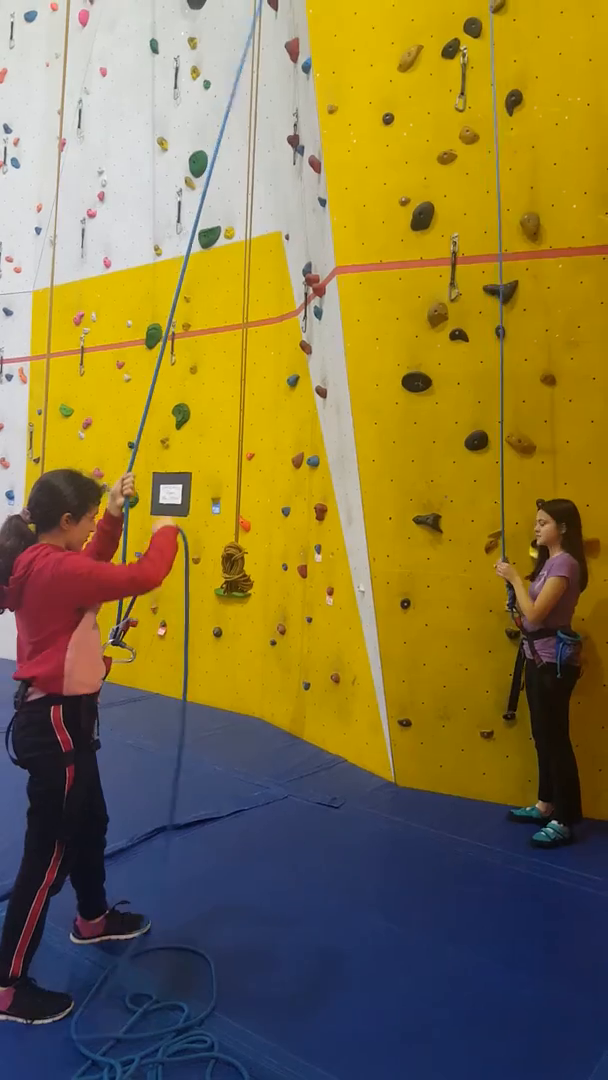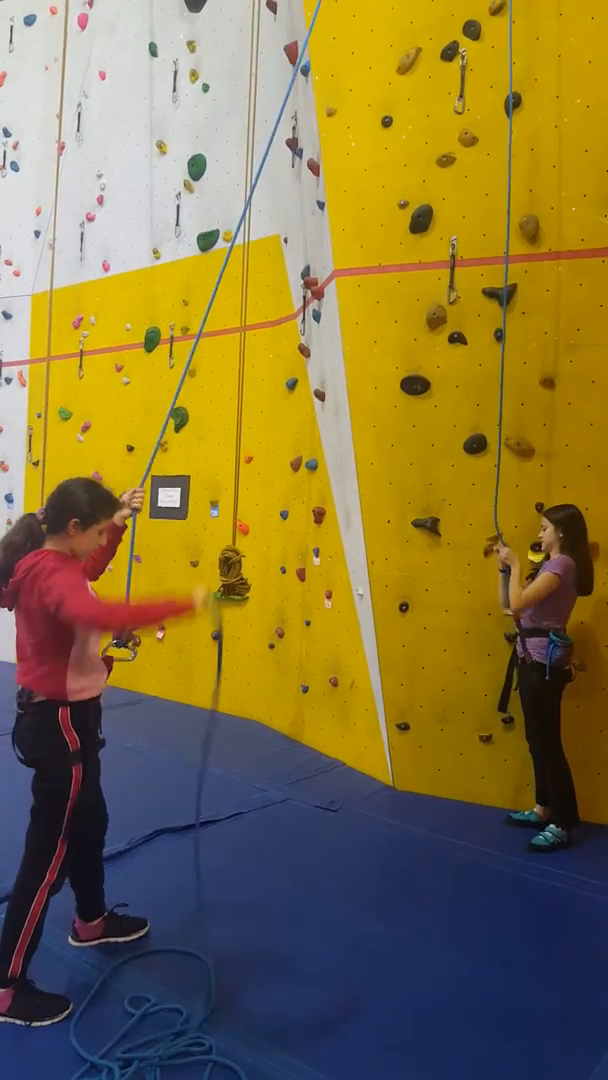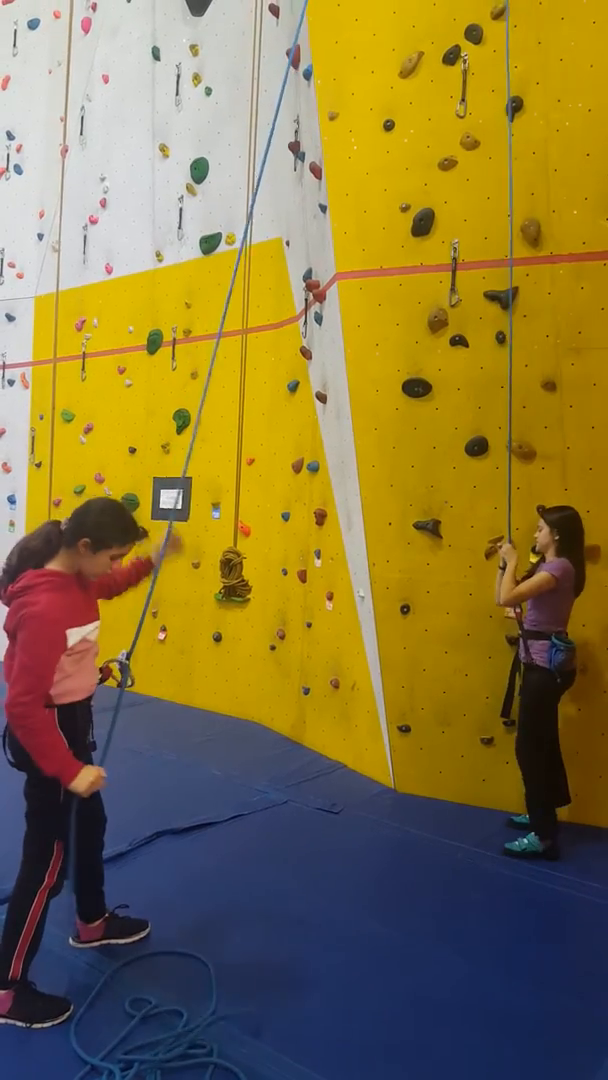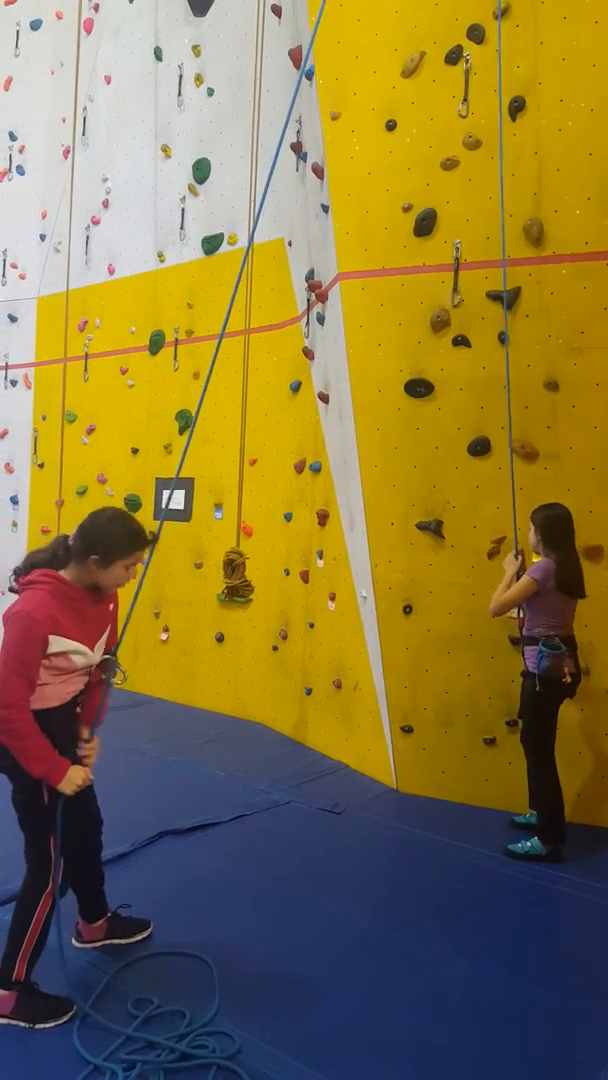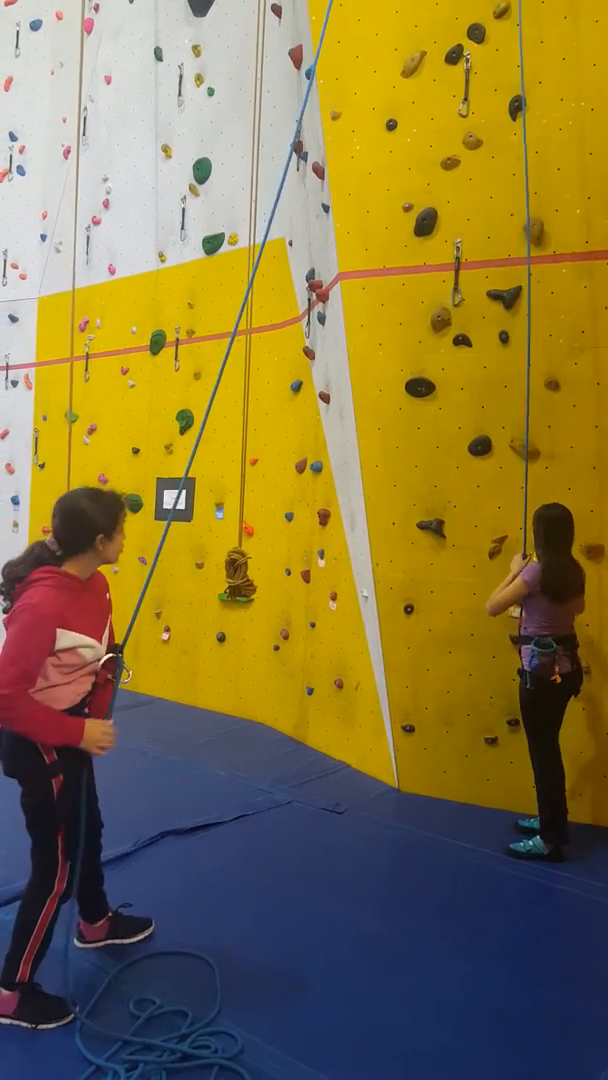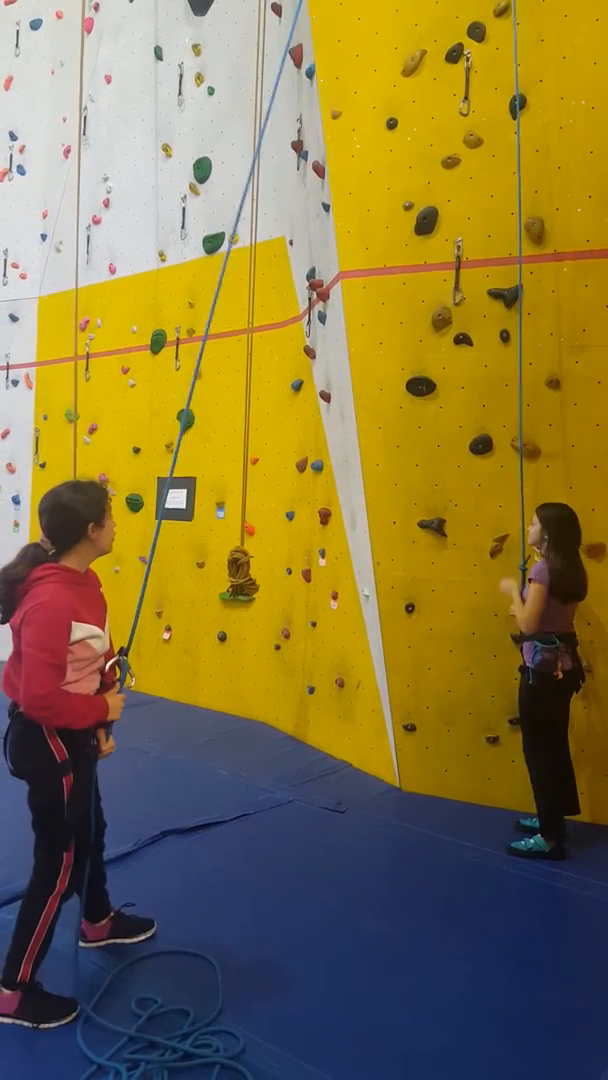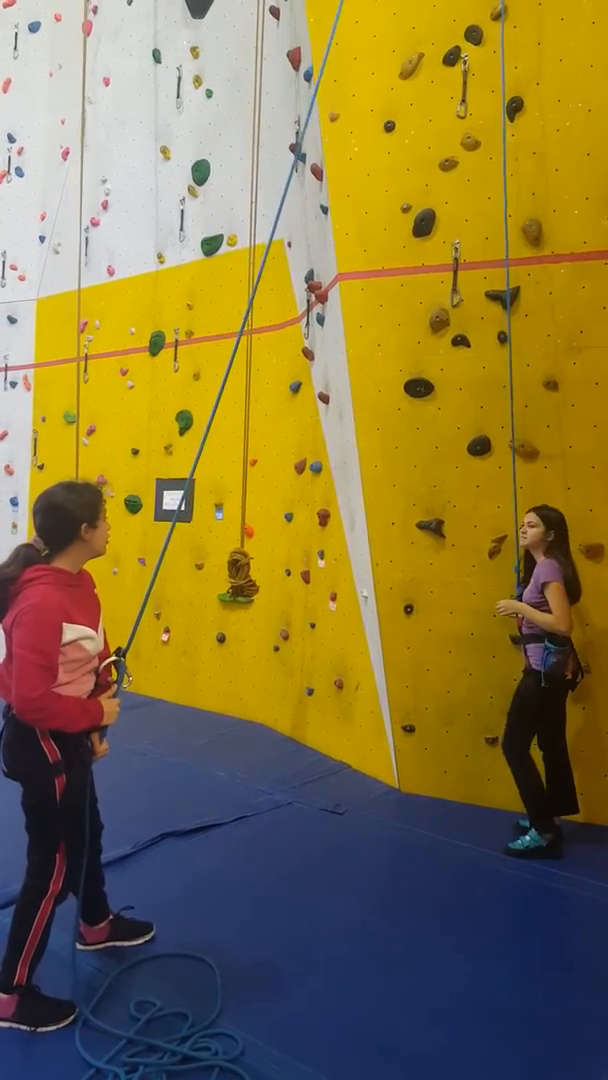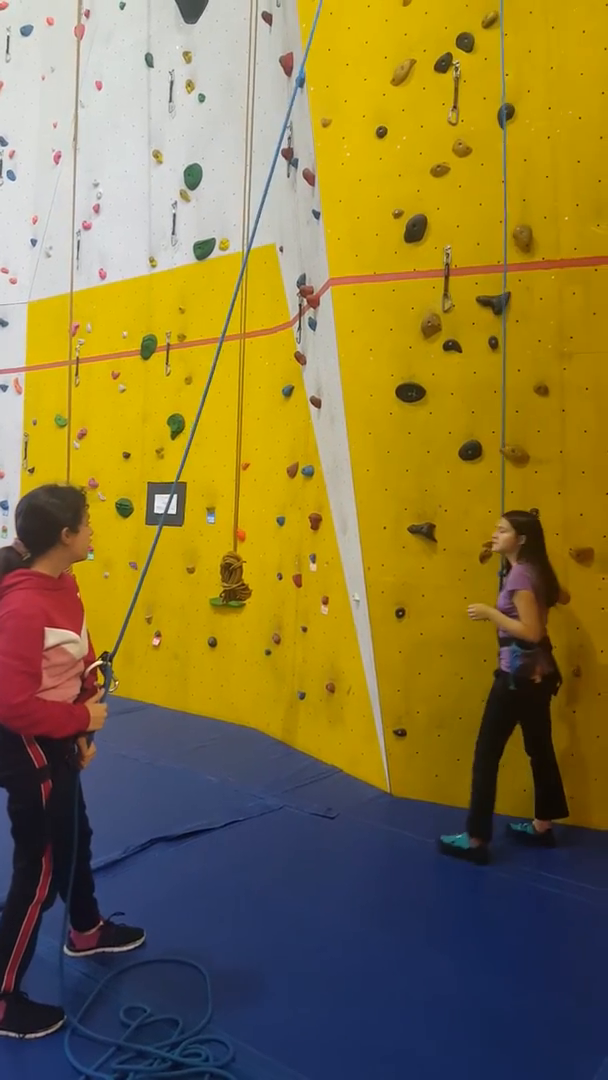
dt=0.4s
person 1, frame 1
right shoulder: (53, 570)
left elbow: (92, 563)
right elbow: (142, 576)
left wrist: (115, 512)
right wrist: (167, 533)
left hip: (62, 716)
right hip: (55, 724)
left knee: (89, 822)
right knee: (48, 852)
left ankle: (93, 918)
person 1, frame 2
left shoulder: (45, 564)
right shoulder: (54, 577)
left elbow: (89, 565)
right elbow: (102, 614)
left wrist: (116, 520)
right wrist: (183, 605)
left hip: (63, 720)
right hip: (59, 726)
left knee: (90, 823)
right knee: (49, 854)
left ankle: (92, 921)
person 1, frame 3
left shoulder: (74, 577)
right shoulder: (43, 608)
left elbow: (108, 584)
left wrist: (152, 562)
right wrist: (68, 769)
left hip: (70, 723)
right hip: (48, 734)
left knee: (89, 826)
right knee: (47, 857)
left ankle: (93, 921)
person 1, frame 4
left shoulder: (102, 596)
left wrist: (86, 728)
right wrist: (55, 770)
left hip: (63, 726)
left knee: (85, 828)
right knee: (50, 861)
left ankle: (95, 922)
person 1, frame 5
left shoulder: (92, 585)
left wrist: (93, 726)
right wrist: (80, 732)
left hip: (70, 734)
left knee: (86, 831)
right knee: (56, 863)
left ankle: (96, 923)
person 1, frame 6
left shoulder: (82, 581)
right shoulder: (51, 601)
left wrist: (100, 722)
right wrist: (103, 710)
left hip: (73, 735)
right hip: (46, 741)
left knee: (90, 832)
right knee: (59, 861)
left ankle: (99, 922)
person 1, frame 7
left shoulder: (77, 582)
left wrist: (95, 724)
right wrist: (96, 714)
left hip: (68, 737)
left knee: (86, 833)
right knee: (52, 864)
left ankle: (97, 925)
person 1, frame 8
left shoulder: (62, 585)
left wrist: (84, 730)
right wrist: (82, 718)
left hip: (56, 742)
left knee: (74, 839)
left ankle: (87, 931)
person 2, frame 1
left shoulder: (565, 563)
right shoulder: (549, 561)
left elbow: (535, 613)
right elbow: (528, 611)
left wrist: (515, 579)
right wrist: (513, 579)
left hip: (554, 661)
right hip: (539, 658)
left knee: (555, 739)
right knee: (543, 737)
left ankle: (565, 821)
right ankle: (546, 806)
person 2, frame 2
left shoulder: (562, 565)
right shoulder: (552, 565)
left elbow: (517, 604)
right elbow: (514, 604)
left wrist: (514, 565)
right wrist: (507, 567)
left hip: (544, 662)
right hip: (535, 659)
left knee: (546, 743)
right knee: (539, 740)
left ankle: (563, 824)
right ankle: (544, 809)
person 2, frame 3
left shoulder: (559, 567)
right shoulder: (548, 566)
left elbow: (506, 598)
right elbow: (508, 597)
left wrist: (512, 562)
right wrist: (505, 563)
left hip: (546, 665)
right hip: (541, 662)
left knee: (528, 747)
right knee: (543, 742)
left ankle: (543, 835)
right ankle: (543, 813)
person 2, frame 4
left shoulder: (544, 568)
right shoulder: (567, 568)
left elbow: (496, 607)
left wrist: (510, 572)
right wrist: (521, 574)
left hip: (545, 667)
right hip: (560, 665)
left knee: (539, 749)
right knee: (535, 741)
left ankle: (549, 840)
right ankle: (542, 813)
person 2, frame 5
left shoulder: (536, 570)
right shoulder: (573, 571)
left elbow: (492, 607)
left wrist: (514, 571)
left hip: (541, 668)
right hip: (564, 666)
left knee: (542, 751)
right knee: (547, 746)
left ankle: (550, 839)
right ankle: (552, 820)
person 2, frame 6
left shoulder: (543, 568)
right shoulder: (568, 568)
left elbow: (527, 625)
left wrist: (513, 593)
left hip: (542, 666)
right hip: (563, 664)
left knee: (536, 750)
right knee: (554, 745)
left ankle: (550, 838)
right ankle: (552, 818)
person 2, frame 7
left shoulder: (548, 568)
right shoulder: (543, 566)
left elbow: (563, 624)
right elbow: (561, 607)
left wrist: (519, 607)
right wrist: (524, 604)
left hip: (546, 668)
right hip: (553, 668)
left knee: (514, 744)
right knee: (552, 744)
left ankle: (543, 830)
right ankle: (550, 820)
person 2, frame 8
left shoulder: (520, 575)
right shoulder: (535, 572)
left elbow: (531, 632)
right elbow: (562, 596)
left wrist: (489, 612)
left hip: (518, 674)
right hip: (538, 673)
left knee: (487, 753)
right knee: (539, 748)
left ankle: (476, 839)
right ankle: (542, 825)
